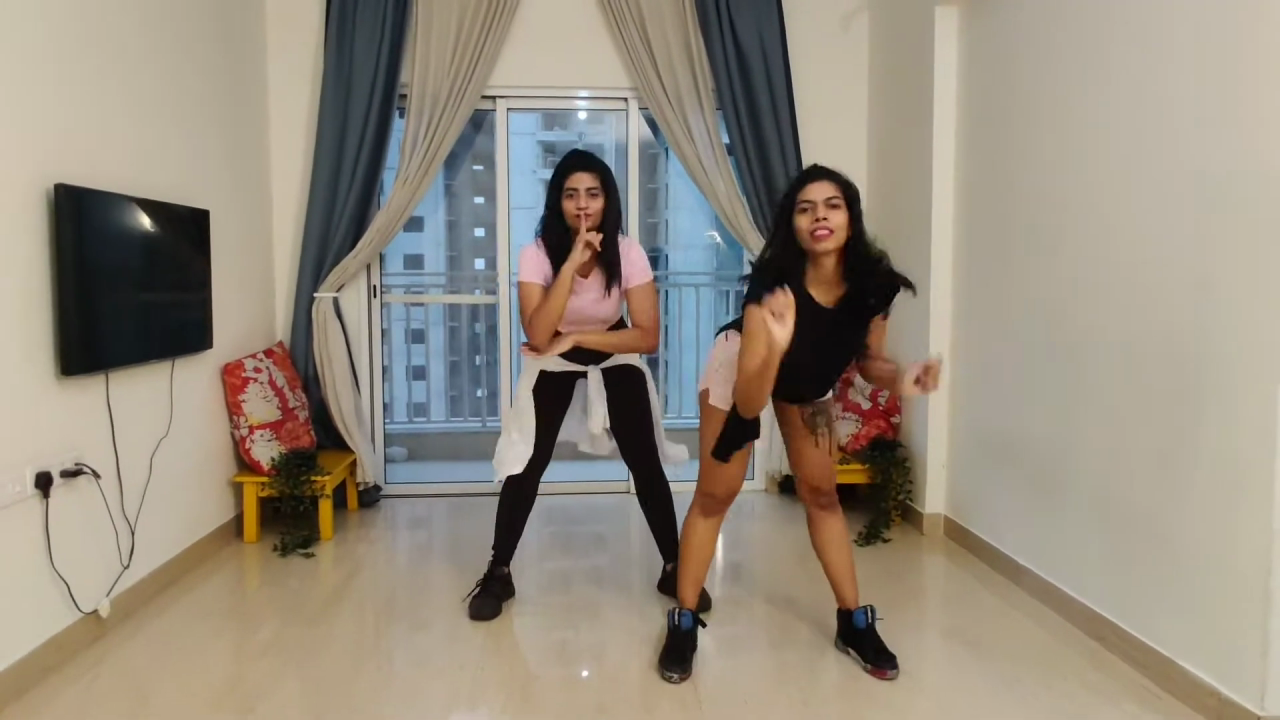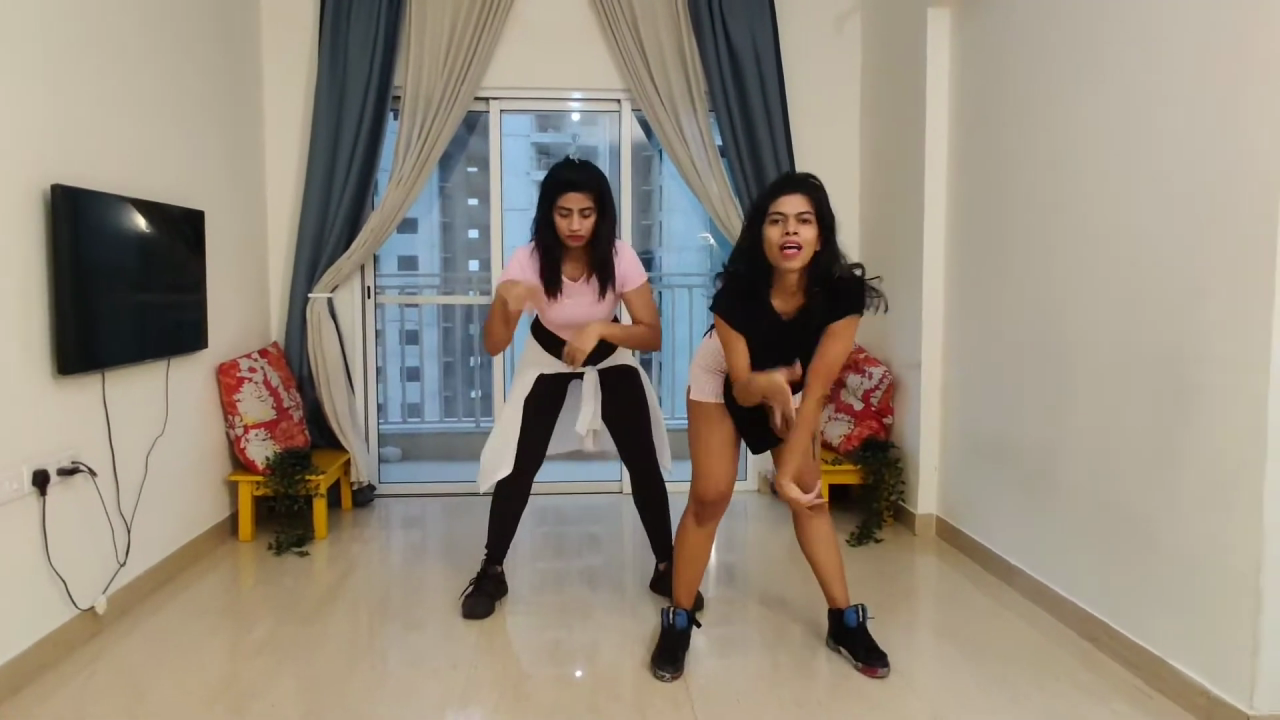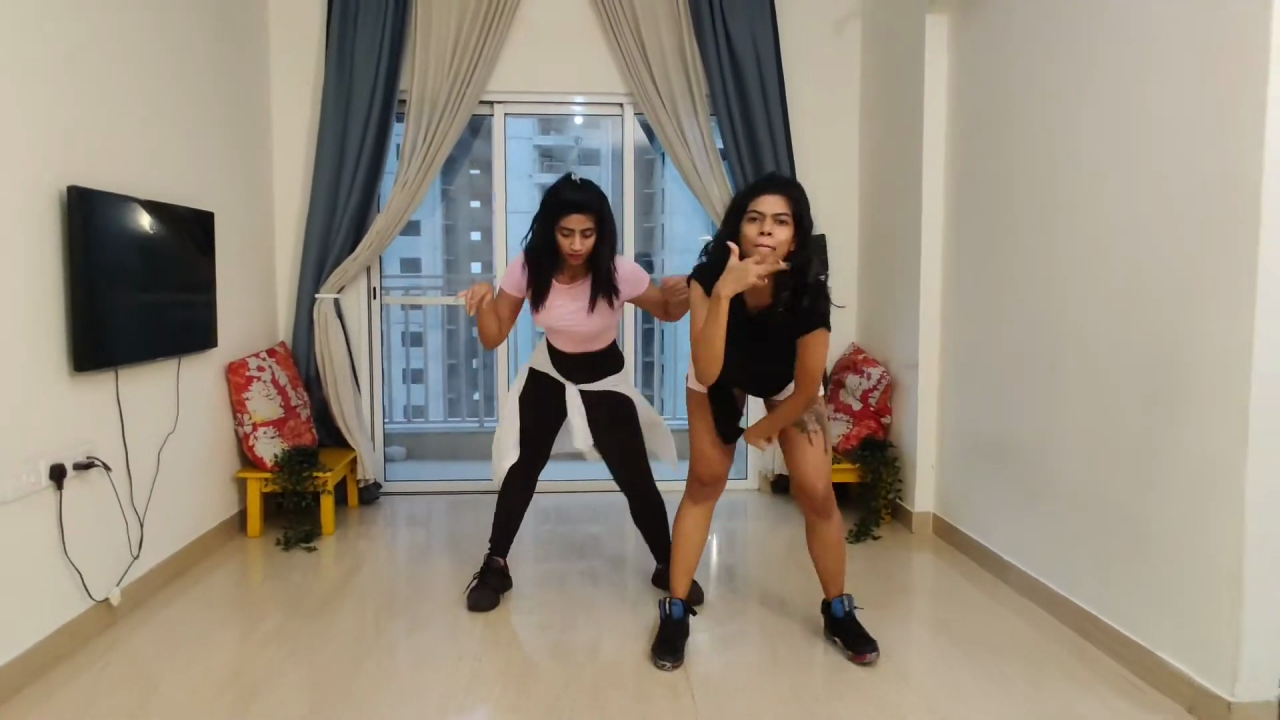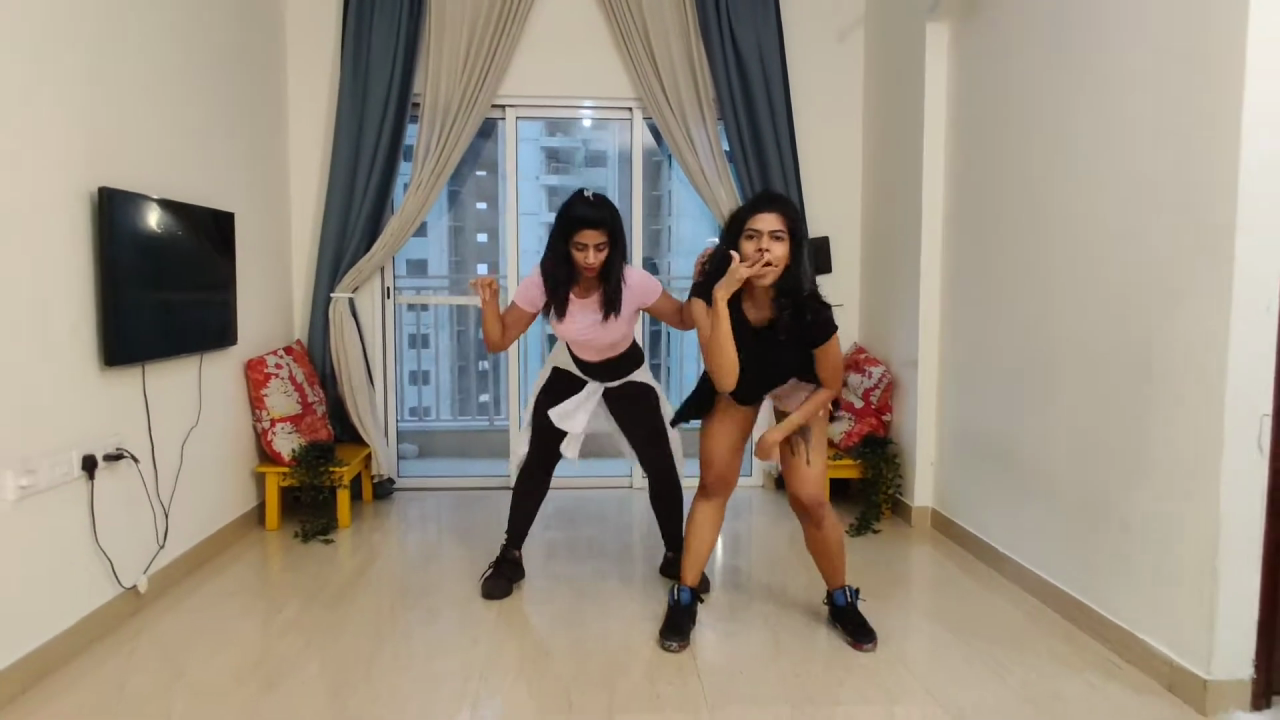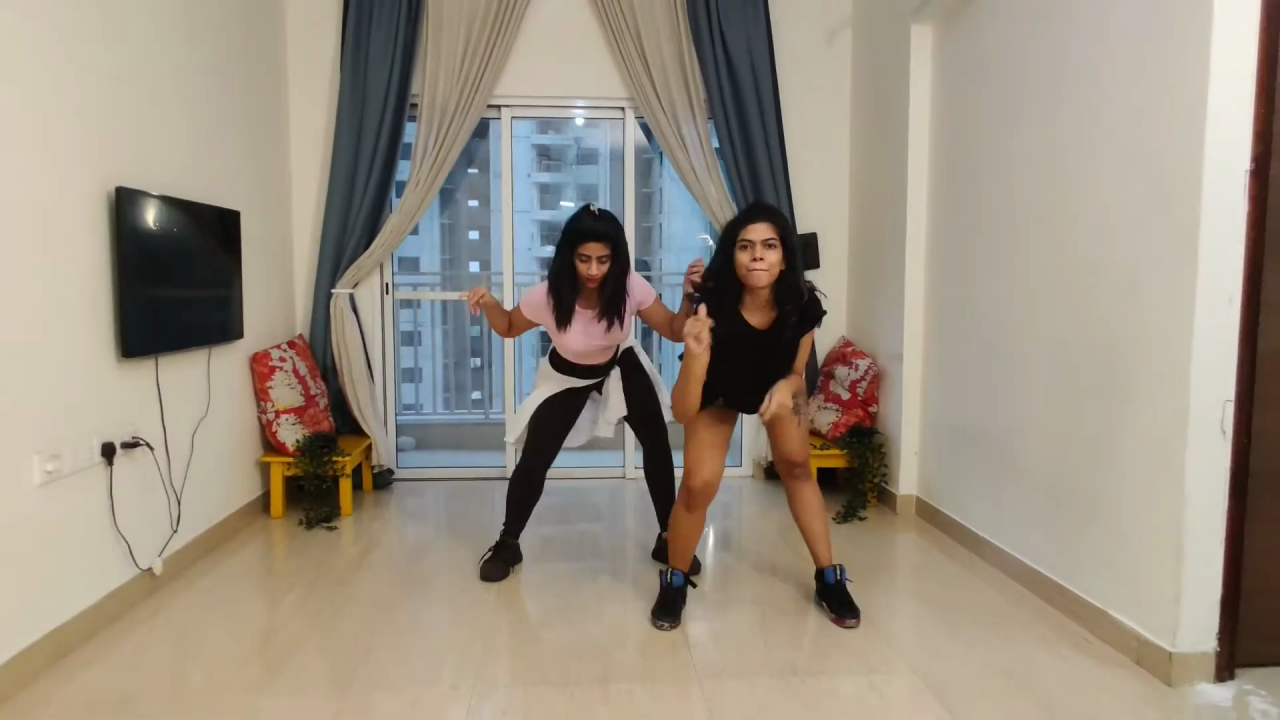
dt=0.2s
person 1, frame 1
left shoulder: (873, 282)
right shoulder: (773, 288)
left elbow: (867, 358)
right elbow: (750, 399)
left wrist: (904, 376)
right wrist: (772, 342)
left hip: (809, 388)
right hip: (738, 373)
left knee: (821, 494)
right knee: (715, 495)
left ankle: (854, 621)
right ankle: (683, 624)
person 1, frame 2
left shoulder: (842, 293)
right shoulder: (739, 293)
left elbow: (817, 388)
right elbow: (741, 387)
left wrist: (792, 464)
right wrist: (762, 385)
left hip: (794, 384)
right hip: (722, 379)
left knee: (808, 497)
right knee: (709, 499)
left ankle: (845, 620)
right ankle: (677, 621)
person 1, frame 3
left shoulder: (808, 295)
right shoulder: (710, 278)
left elbow: (807, 388)
right elbow: (707, 372)
left wrist: (766, 427)
right wrist: (722, 292)
left hip: (788, 389)
right hip: (721, 379)
left knee: (816, 495)
right knee: (704, 484)
left ankle: (838, 610)
right ankle: (675, 612)
person 1, frame 4
left shoulder: (808, 308)
right shoulder: (711, 294)
left elbow: (829, 387)
right elbow: (726, 382)
left wrist: (782, 431)
right wrist: (720, 297)
left hip: (799, 388)
right hip: (735, 383)
left knee: (808, 500)
right knee: (716, 481)
left ankle: (842, 600)
right ankle: (683, 599)
person 1, frame 5
left shoulder: (801, 305)
right shoulder: (714, 309)
left elbow: (798, 376)
right elbow: (686, 405)
left wrist: (787, 390)
right wrist: (697, 354)
left hip: (772, 383)
right hip: (716, 392)
left knee: (797, 467)
right knee: (699, 487)
left ankle: (829, 579)
right ankle: (675, 581)
person 2, frame 1
left shoulder: (628, 253)
right shoulder: (539, 255)
left elbow: (649, 337)
right elbow: (537, 338)
left wrist: (575, 335)
right wrist: (568, 271)
left hip: (615, 358)
right hip: (554, 362)
left knee: (647, 464)
right knee: (526, 465)
left ankle: (674, 569)
right ankle: (498, 574)
person 2, frame 2
left shoulder: (619, 259)
right shoulder: (529, 260)
left elbow: (652, 337)
right elbow: (495, 345)
left wrist: (602, 332)
right wrist: (507, 302)
left hip: (611, 361)
right hip: (547, 362)
left knee: (645, 465)
right knee: (518, 467)
left ankle: (667, 568)
right ankle: (491, 573)
person 2, frame 3
left shoulder: (621, 273)
right shoulder: (528, 270)
left elbow: (668, 312)
right elbow: (492, 335)
left wrist: (683, 293)
right wrist: (482, 302)
left hip: (606, 381)
right hip: (549, 373)
left knee: (634, 477)
right knee: (523, 467)
left ankle: (666, 565)
right ankle: (495, 566)
person 2, frame 4
left shoulder: (633, 282)
right shoulder: (542, 284)
left elbow: (684, 319)
right elbow: (498, 341)
right wrist: (489, 300)
left hip: (627, 377)
right hip: (570, 372)
left knee: (660, 465)
right knee: (539, 461)
left ankle: (676, 555)
right ankle: (510, 557)
person 2, frame 5
left shoulder: (630, 288)
right shoulder: (544, 296)
left elbow: (674, 331)
right elbow: (508, 328)
left wrist: (690, 296)
right wrist: (489, 307)
left hip: (620, 366)
right hip: (565, 378)
left knee: (657, 442)
right knee: (533, 460)
left ankle: (668, 537)
right ankle: (508, 543)
